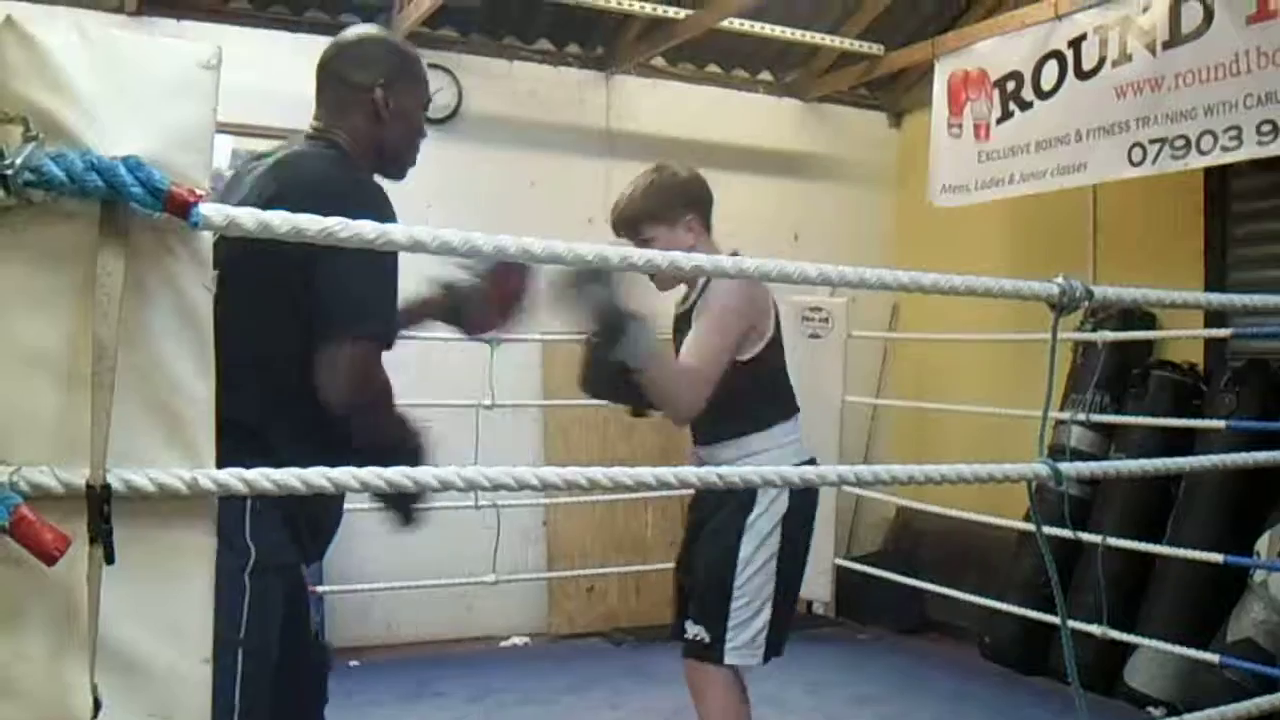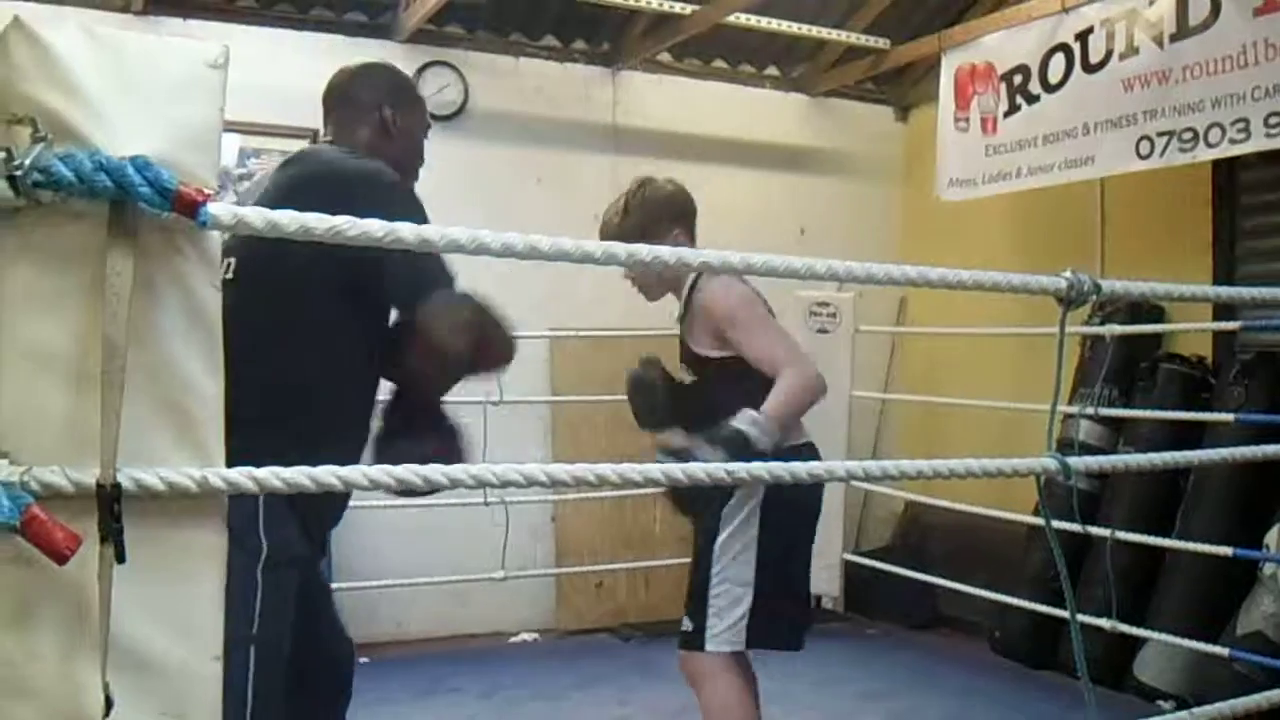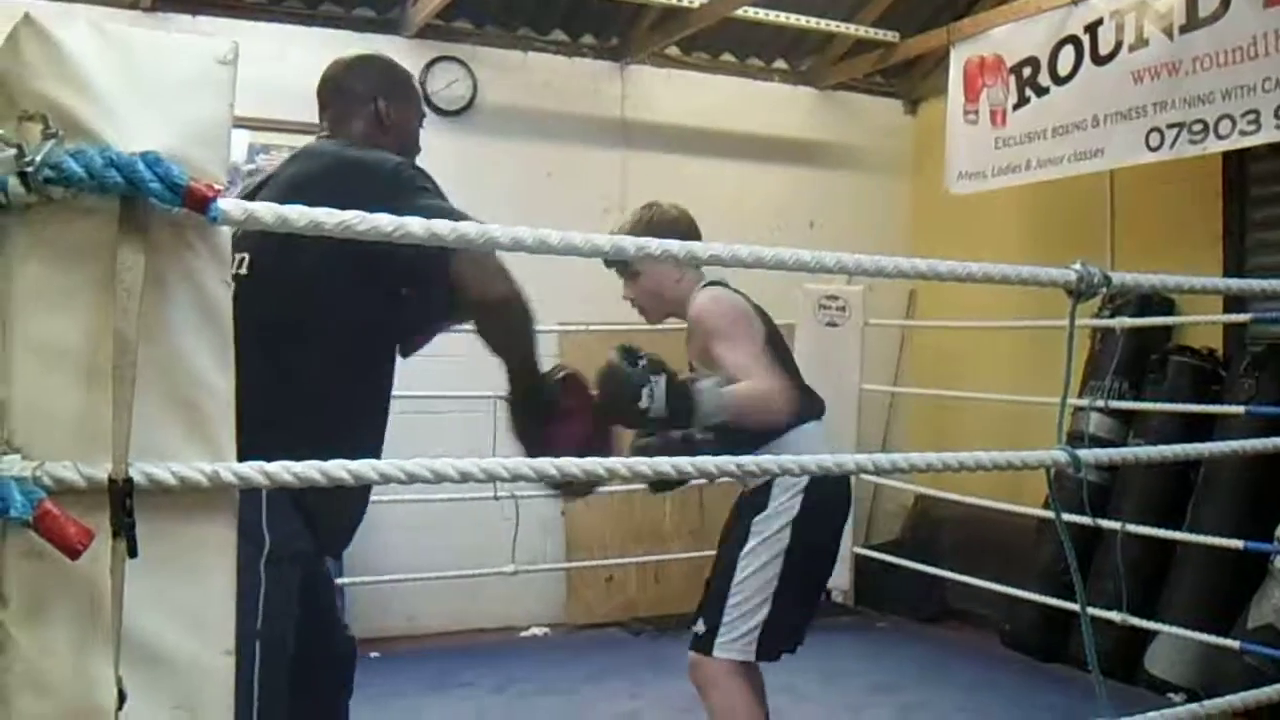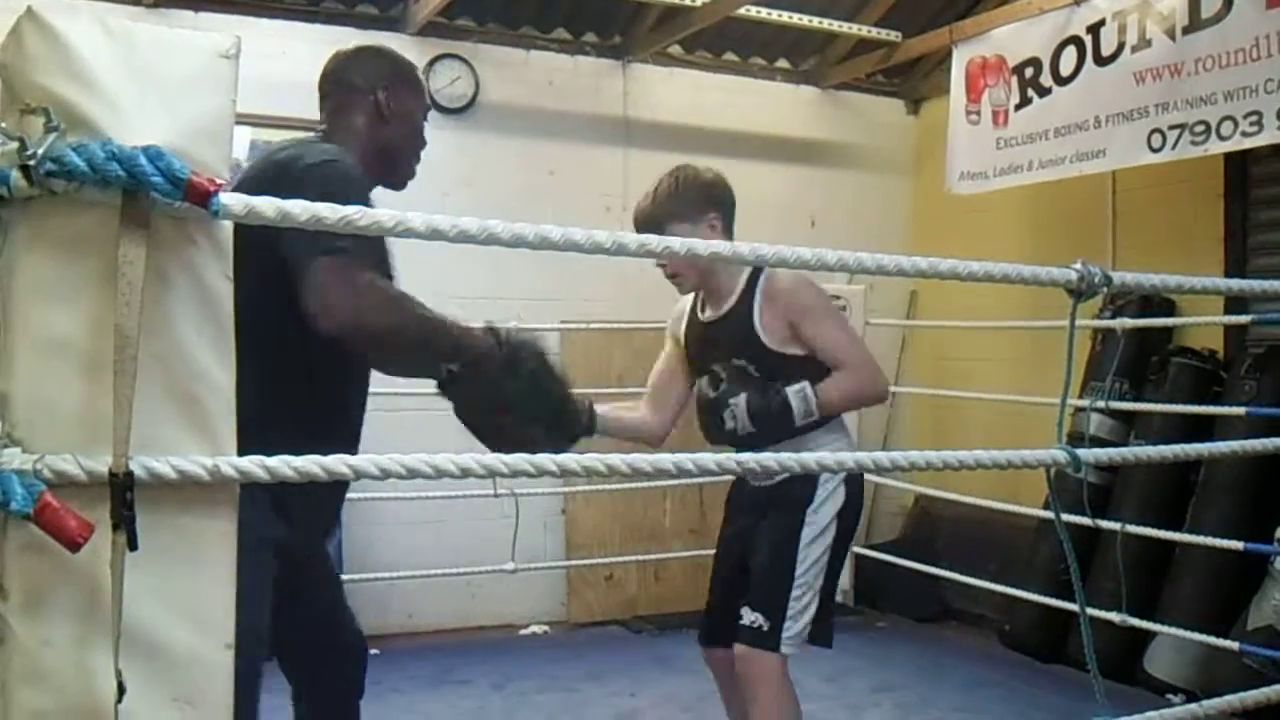
dt=0.2s
person 1, frame 1
left shoulder: (268, 174)
right shoulder: (349, 199)
right elbow: (344, 382)
left wrist: (433, 306)
right wrist: (400, 451)
left hip: (243, 490)
right hip: (243, 499)
person 1, frame 2
left shoulder: (283, 188)
right shoulder: (367, 190)
right elbow: (450, 338)
left wrist: (410, 351)
right wrist: (420, 401)
left hip: (262, 492)
right hip: (253, 489)
person 1, frame 3
left shoulder: (281, 186)
right shoulder: (371, 179)
right elbow: (488, 287)
left wrist: (418, 317)
right wrist: (529, 382)
left hip: (273, 489)
right hip: (257, 489)
person 1, frame 4
left shoulder: (305, 180)
right shoulder: (318, 175)
left elbow: (354, 340)
right elbow: (344, 306)
left wrist: (456, 364)
right wrist: (484, 351)
left hip: (276, 490)
right hip: (236, 484)
left knee: (333, 665)
person 2, frame 1
left shoulder: (733, 289)
right shoulder: (695, 294)
left elbow: (686, 400)
left wrist: (622, 326)
right wrist: (632, 385)
left hip: (764, 488)
right hip: (723, 485)
left knee: (711, 660)
right knee: (706, 655)
person 2, frame 2
left shoulder: (714, 293)
right shoulder: (706, 294)
left elbow: (805, 379)
left wrist: (738, 444)
right wrist: (685, 406)
left hip: (769, 478)
right hip: (762, 477)
left knee: (707, 655)
right knee: (726, 644)
person 2, frame 3
left shoulder: (712, 306)
right shoulder: (721, 308)
left elbow: (776, 401)
left wrist: (679, 399)
right wrist: (680, 440)
left hip: (794, 488)
right hip: (787, 490)
left knee: (713, 661)
right knee: (733, 649)
person 2, frame 4
left shoulder: (781, 289)
right shoulder: (686, 319)
left elbow: (871, 382)
right elbow: (655, 423)
left wrist: (782, 406)
left hip: (816, 484)
right hip: (758, 487)
left knee: (758, 652)
right knee: (722, 647)
